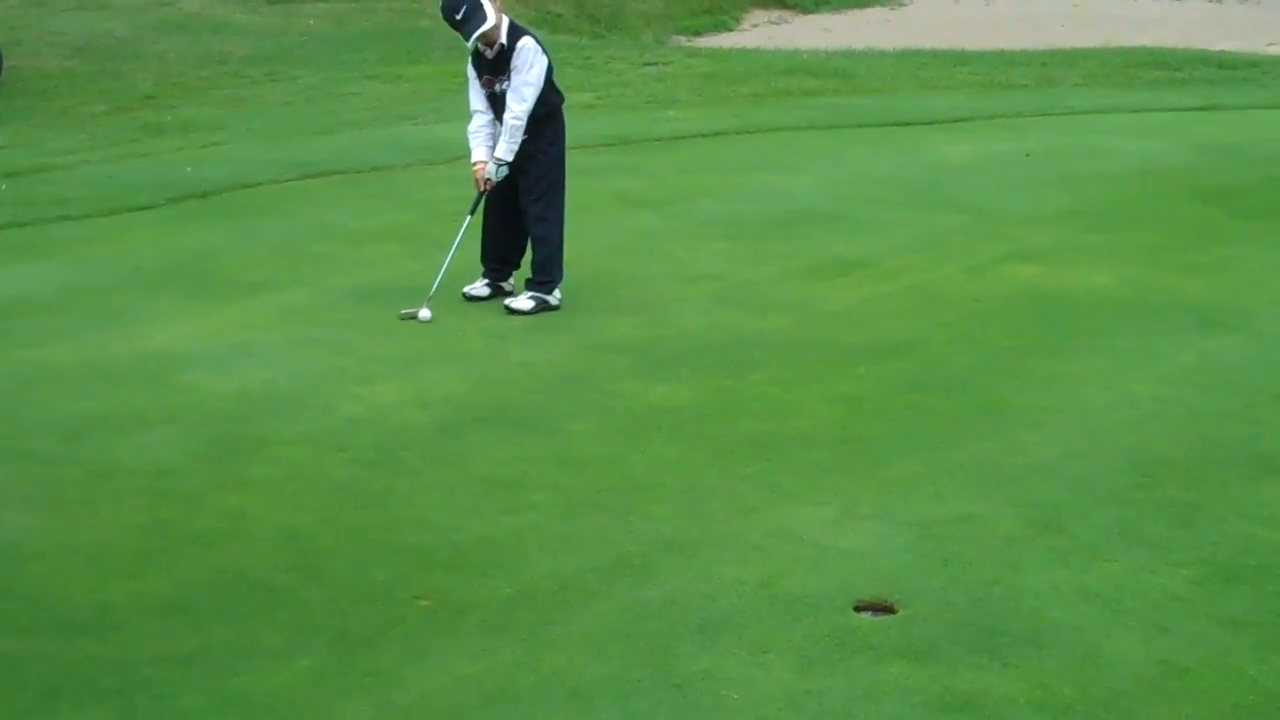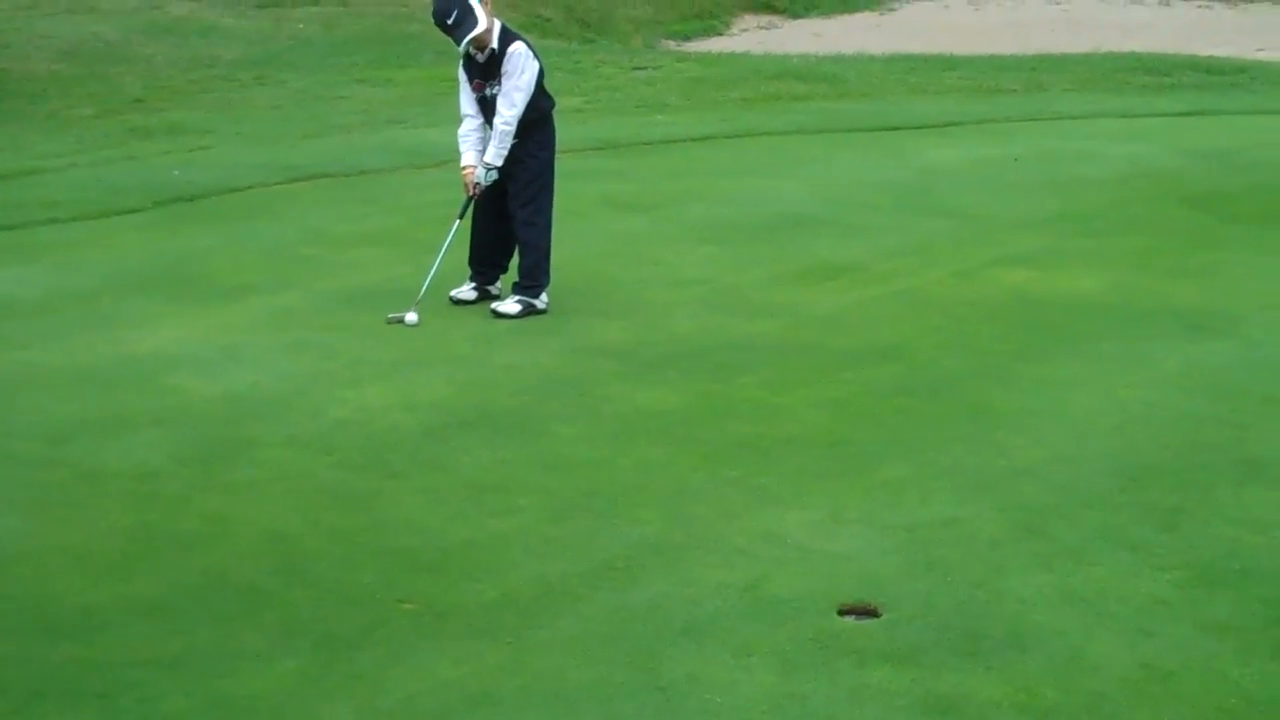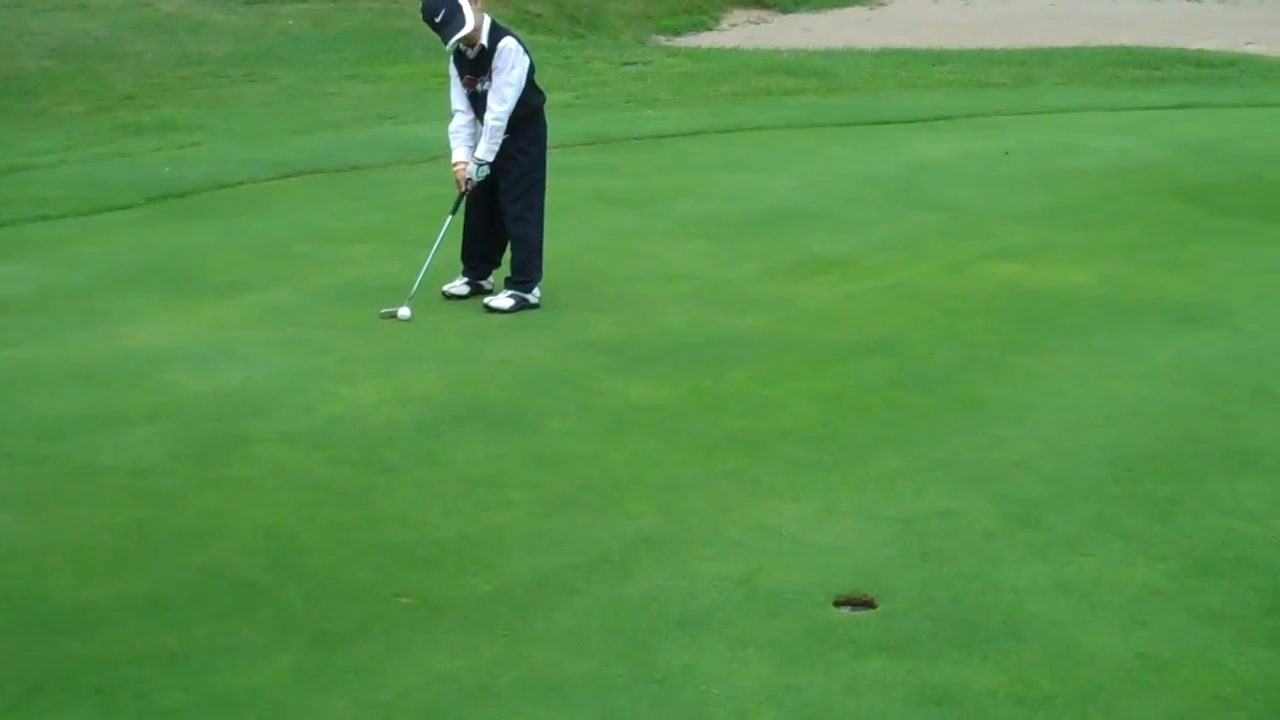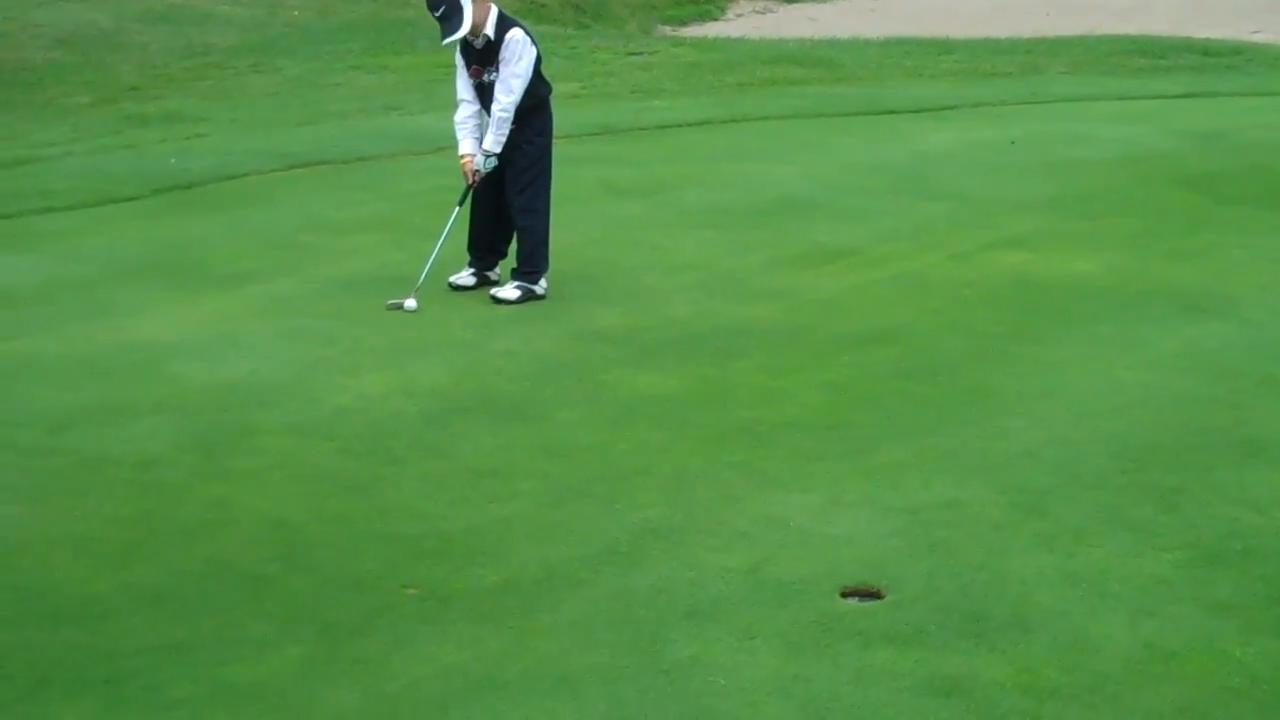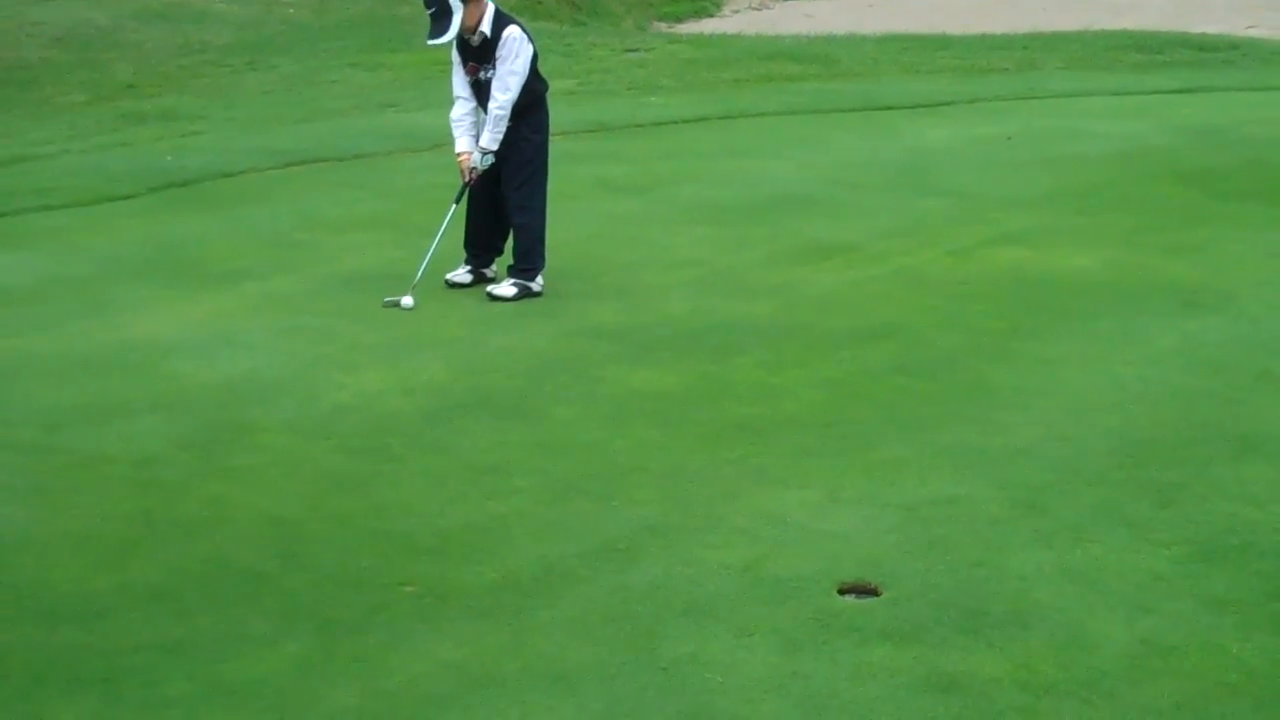
dt=0.2s
person 1, frame 1
left shoulder: (525, 46)
right shoulder: (477, 57)
left elbow: (518, 110)
right elbow: (481, 112)
left wrist: (499, 160)
right wrist: (481, 158)
left hip: (542, 135)
right hip: (509, 137)
left knee: (540, 210)
right knee: (499, 207)
left ankle: (545, 288)
right ankle: (497, 275)
person 1, frame 2
left shoulder: (516, 51)
right shoulder: (468, 60)
left elbow: (509, 114)
right elbow: (471, 115)
left wrist: (488, 164)
right wrist: (470, 162)
left hip: (532, 140)
right hip: (499, 140)
left knee: (528, 214)
right knee: (488, 211)
left ankle: (532, 292)
right ankle: (485, 279)
person 1, frame 3
left shoulder: (506, 46)
right shoulder: (459, 55)
left elbow: (500, 110)
right elbow: (462, 111)
left wrist: (480, 160)
right wrist: (461, 158)
left hip: (523, 135)
right hip: (489, 135)
left knee: (519, 209)
right knee: (480, 205)
left ankle: (524, 287)
right ankle: (477, 274)
person 1, frame 4
left shoulder: (514, 38)
right shoulder: (465, 45)
left elbow: (506, 101)
right elbow: (468, 102)
left wrist: (488, 151)
right wrist: (468, 150)
left hip: (529, 125)
right hip: (496, 127)
left knee: (526, 200)
right knee: (486, 196)
left ankle: (531, 277)
right ankle: (483, 264)
person 1, frame 5
left shoulder: (510, 34)
right shoulder: (461, 42)
left elbow: (503, 98)
right elbow: (464, 98)
left wrist: (484, 149)
right wrist: (465, 147)
left hip: (525, 122)
right hip: (492, 124)
left knee: (522, 197)
right knee: (482, 193)
left ankle: (527, 274)
right ankle: (479, 262)
